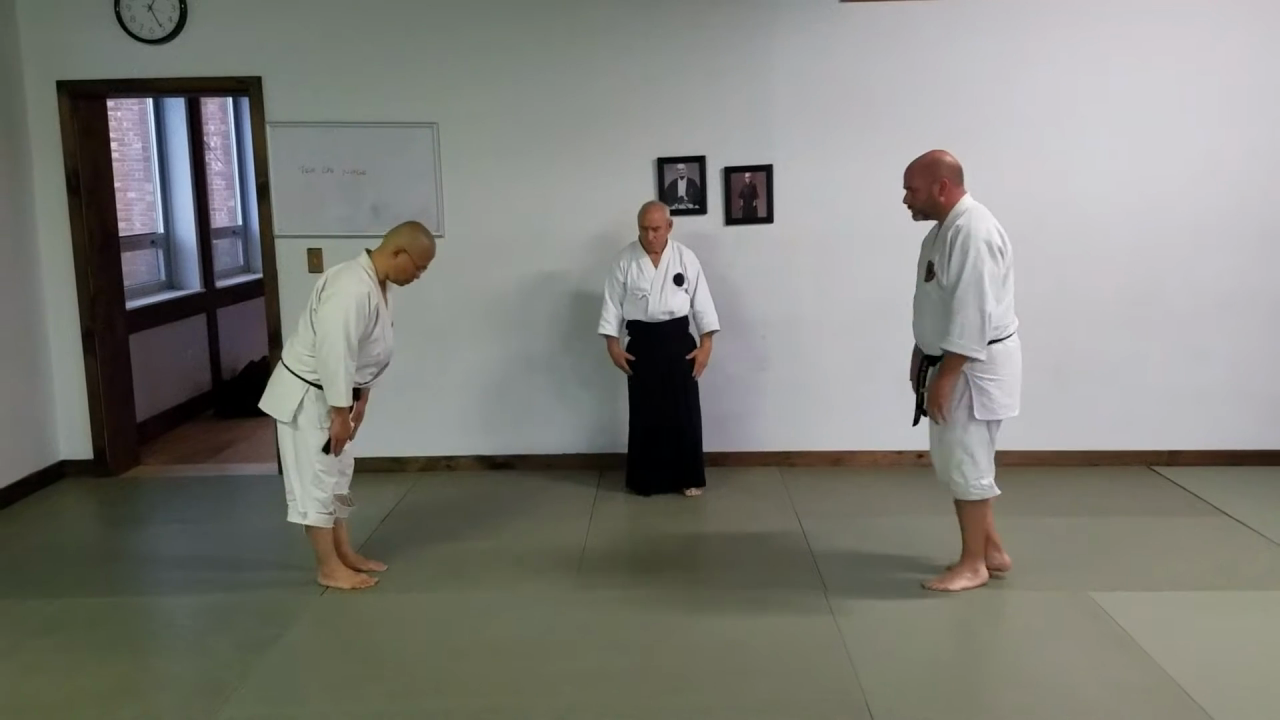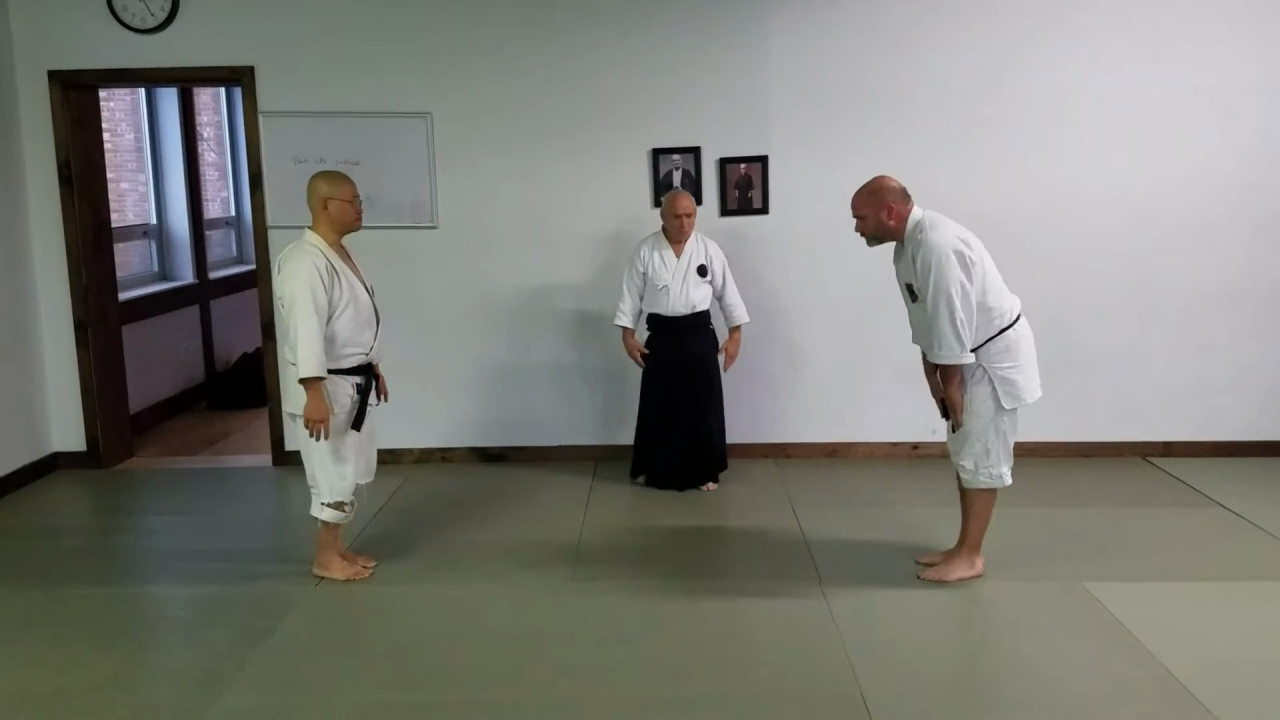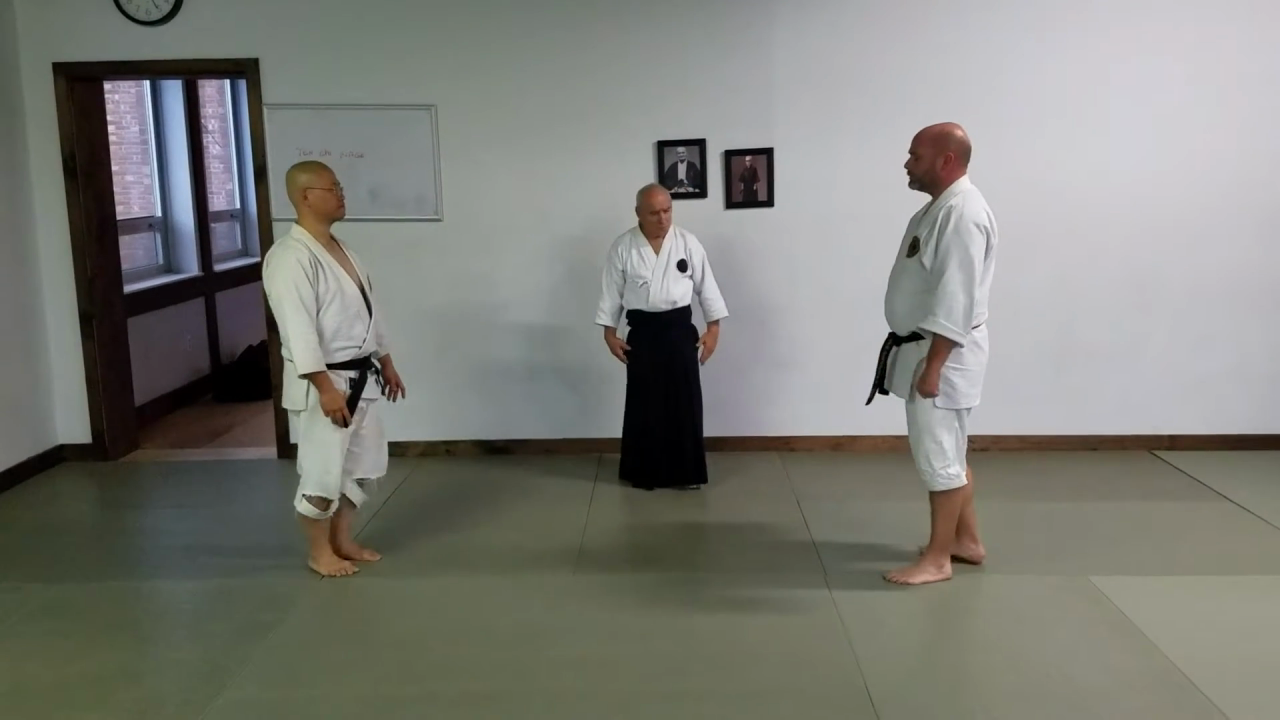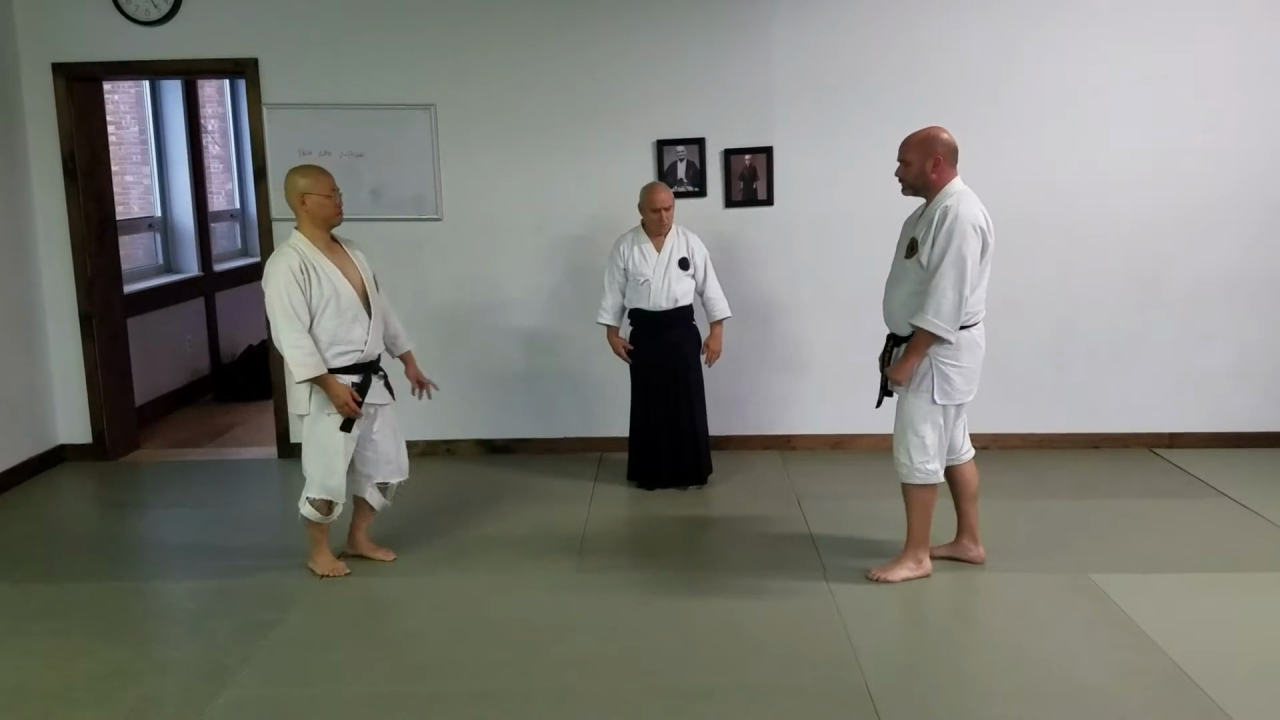
dt=1s
person 1, frame 1
left shoulder: (973, 232)
right shoulder: (947, 228)
left elbow: (971, 318)
left wrist: (943, 379)
right wrist: (921, 358)
left hip: (976, 369)
right hip: (954, 365)
left knee: (966, 466)
right knee: (955, 460)
left ankle: (973, 565)
right ankle: (992, 550)
person 1, frame 2
left shoulder: (935, 244)
right shoulder: (910, 242)
left elbow: (951, 320)
right elbow: (928, 321)
left wrist: (952, 384)
right wrist: (933, 377)
left hip: (995, 356)
right hip: (976, 355)
left knee: (981, 457)
right knee: (966, 452)
left ankle: (970, 556)
right ankle: (964, 547)
person 1, frame 3
left shoulder: (962, 213)
right shoulder: (942, 207)
left elbow: (956, 301)
left wrist: (934, 366)
left hip: (942, 353)
right hip: (926, 347)
left knee: (939, 456)
right knee: (946, 451)
left ankle: (938, 559)
right ankle: (967, 540)
person 1, frame 4
left shoulder: (958, 214)
right shoulder: (933, 209)
left elbow: (944, 302)
left wrist: (908, 359)
right wrist: (898, 349)
left hip: (937, 352)
right hip: (925, 348)
left knee: (918, 451)
right knee: (952, 446)
left ankle: (916, 555)
right ankle: (968, 541)
person 2, frame 1
left shoulder: (377, 284)
right shoulder: (351, 288)
left elbow: (366, 353)
right elbow: (335, 356)
left wrist: (360, 401)
right wrist: (340, 414)
left hip: (329, 394)
right hip: (306, 396)
left knee: (337, 475)
right knee: (315, 480)
left ankle: (345, 554)
right ankle: (329, 568)
person 2, frame 2
left shoulder: (339, 254)
right shoulder: (305, 262)
right elbow: (306, 332)
left wrist: (374, 368)
right wrist: (315, 394)
left hip: (354, 382)
right hip: (325, 385)
left knee: (353, 469)
right knee: (333, 472)
left ankle: (337, 548)
right ankle: (325, 558)
person 2, frame 3
left shoulder: (338, 248)
right shoulder: (291, 257)
left elbow: (365, 310)
right elbow: (298, 329)
left wrist: (385, 362)
right wrist: (325, 387)
left hip: (358, 376)
right hip: (322, 382)
left knee: (361, 464)
right knee: (323, 469)
left ankle: (342, 540)
right ankle: (319, 551)
person 2, frame 4
left shoulder: (350, 251)
right shoulder: (288, 263)
left elbow: (381, 310)
right elbow: (291, 336)
left wrist: (409, 362)
right wrist: (331, 385)
left hip: (370, 380)
right hip: (328, 387)
left knee: (385, 465)
right knee: (327, 474)
left ankle: (359, 539)
right ankle: (319, 551)
person 3, frame 1
left shoulder: (685, 257)
right shoulder: (625, 260)
left elbow: (701, 300)
right elbow: (613, 303)
left wrist: (706, 343)
right wrist: (613, 344)
left hip: (678, 340)
right hip: (641, 343)
left knee: (684, 410)
right knee: (644, 414)
left ankle: (688, 477)
right ankle: (646, 479)
person 3, frame 2
left shoulder: (708, 249)
right shoulder: (645, 250)
left elbow: (727, 292)
right elbow: (631, 294)
left wrist: (735, 334)
right wrist: (628, 335)
left hip: (698, 335)
right hip: (661, 336)
left knee: (703, 406)
right knee: (657, 406)
left ankle: (704, 472)
right ankle: (654, 470)
person 3, frame 3
left shoulder: (687, 243)
right shoulder: (622, 247)
left elbow: (706, 286)
right elbow: (612, 292)
left wrist: (713, 328)
right wrist: (610, 333)
left hip: (679, 330)
right hip: (642, 333)
left knee: (685, 402)
right knee: (643, 405)
left ankle: (687, 471)
right ankle: (646, 471)
person 3, frame 4
left shoulder: (690, 242)
right shoulder: (625, 246)
left elbow: (709, 287)
right elbow: (614, 291)
left wrist: (716, 331)
right wrist: (612, 333)
left hip: (681, 331)
right hip: (644, 333)
left knee: (687, 403)
right knee: (647, 405)
left ankle: (690, 471)
right ankle: (649, 472)
